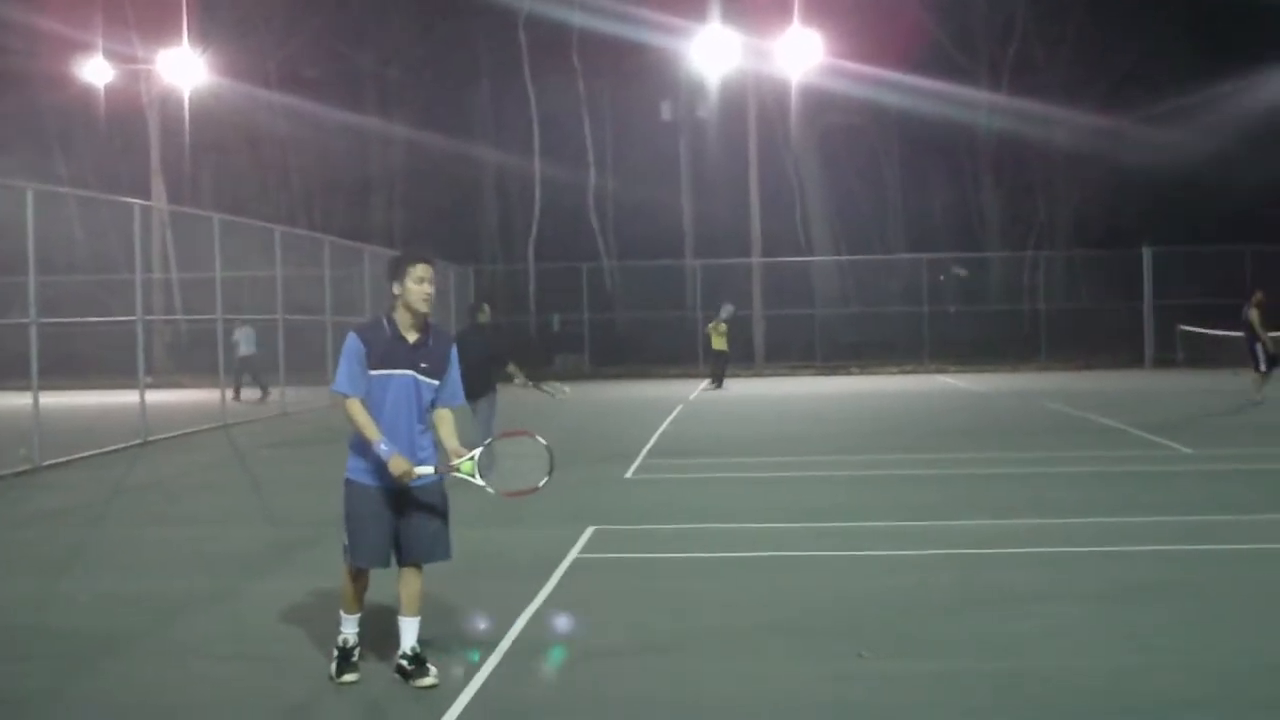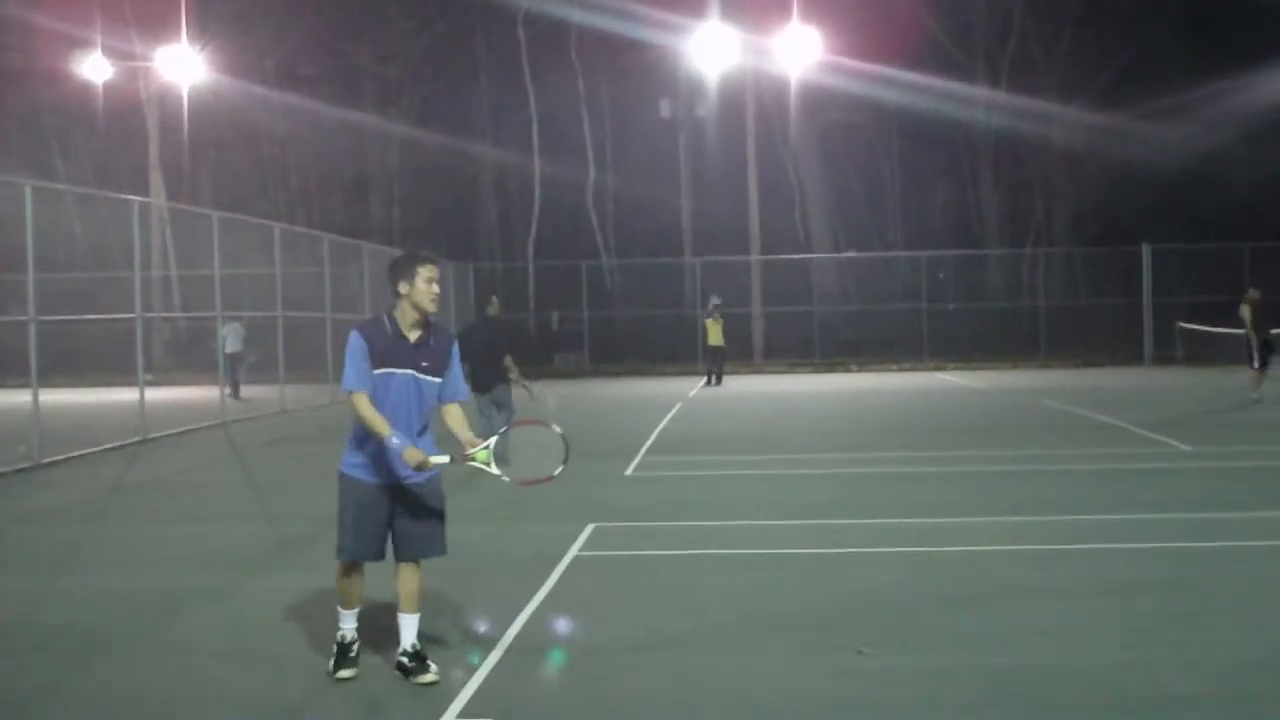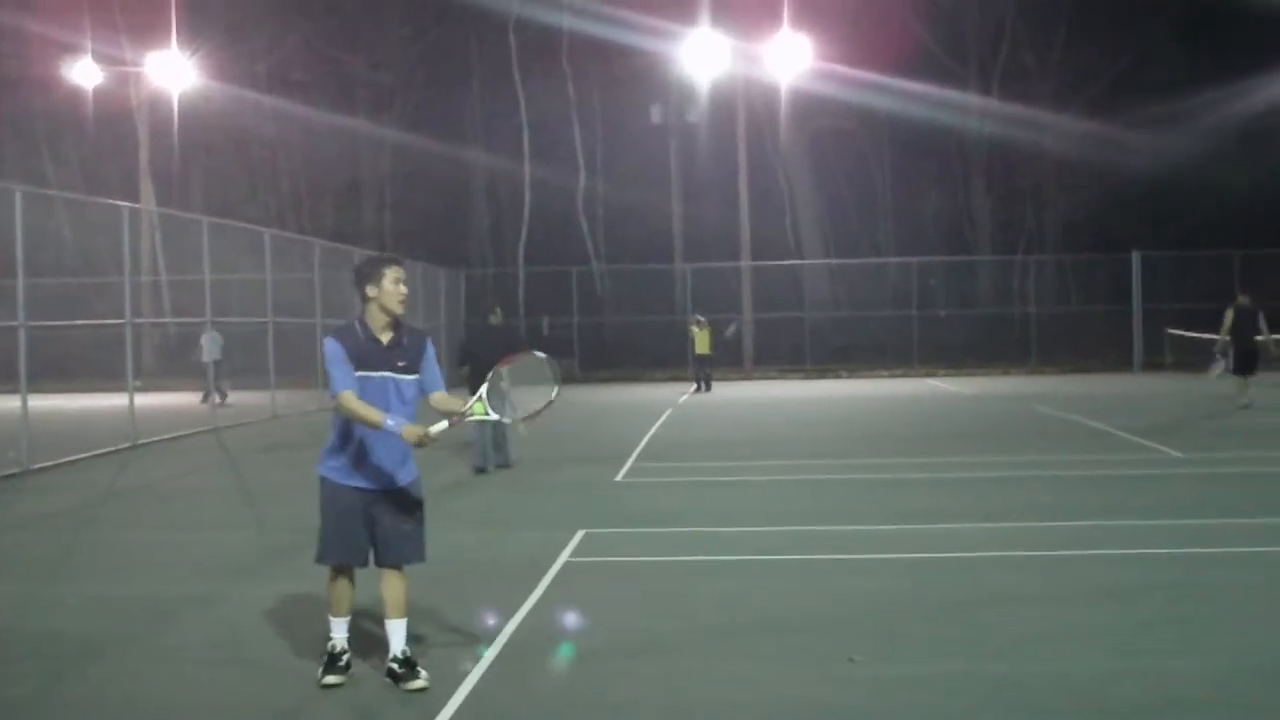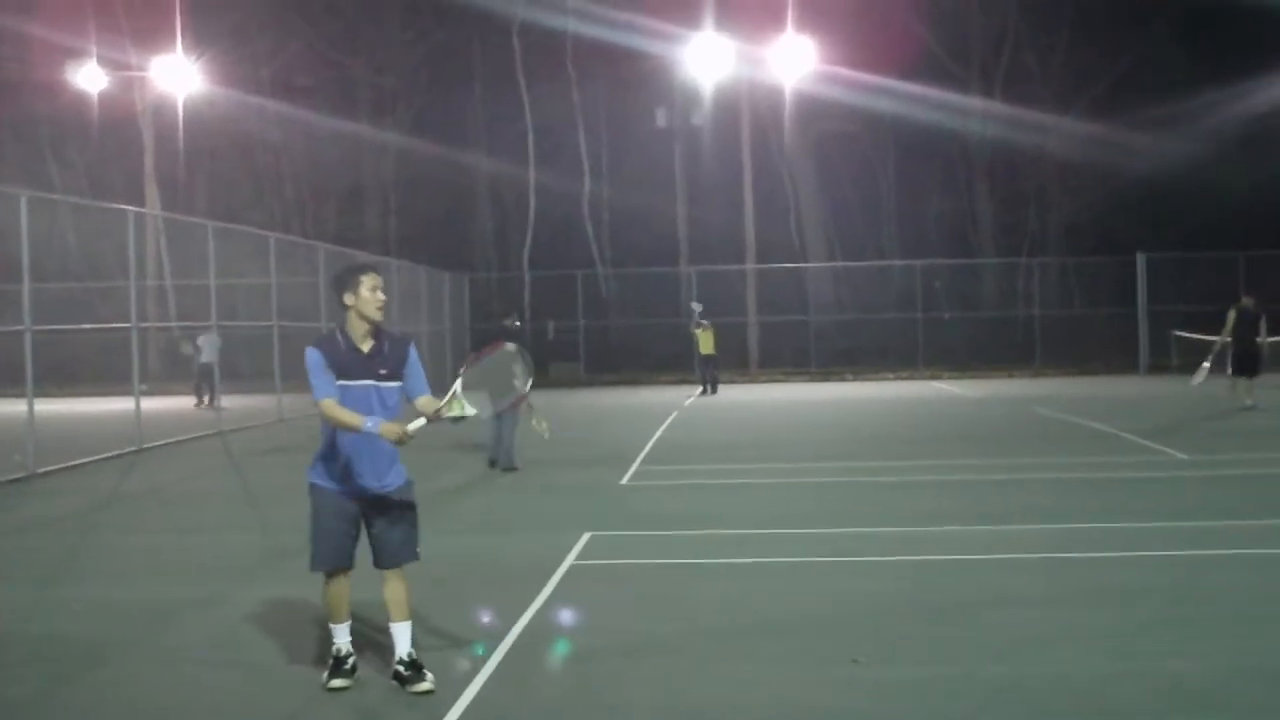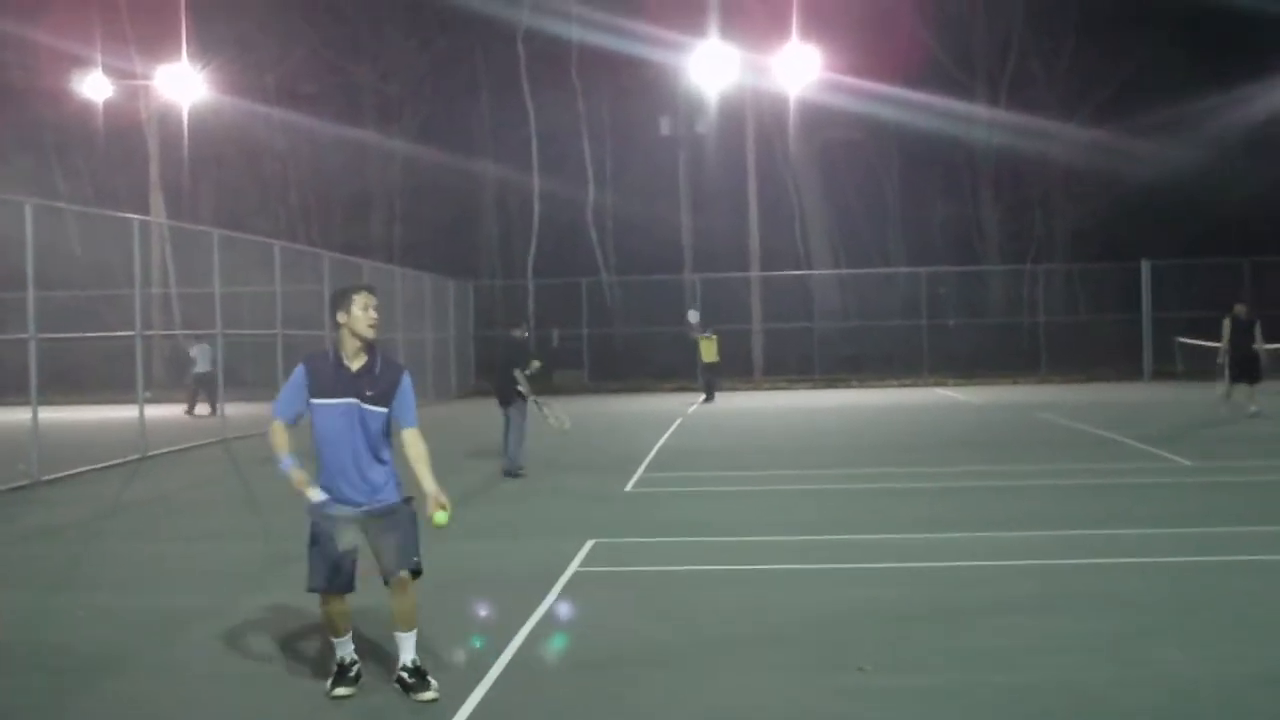
dt=0.3s
person 1, frame 1
left shoulder: (443, 346)
right shoulder: (363, 339)
left elbow: (442, 407)
right elbow: (351, 402)
left wrist: (452, 446)
right wrist: (387, 452)
left hip: (421, 475)
right hip: (369, 473)
left knee: (413, 562)
right knee: (360, 563)
left ankle: (408, 651)
right ankle: (347, 641)
person 1, frame 2
left shoulder: (445, 344)
right shoulder: (365, 337)
left elbow: (449, 403)
right elbow: (359, 401)
left wrist: (468, 437)
right wrist: (399, 445)
left hip: (418, 474)
right hip: (365, 471)
left knee: (411, 558)
right knee: (354, 559)
left ankle: (408, 648)
right ankle: (347, 638)
person 1, frame 3
left shoulder: (418, 343)
right shoulder: (339, 342)
left elbow: (436, 395)
right elbow: (348, 403)
left wrist: (464, 407)
right wrist: (398, 425)
left hip: (397, 477)
right hip: (345, 475)
left knee: (394, 564)
right knee: (341, 565)
left ankle: (398, 655)
right ankle: (338, 647)
person 1, frame 4
left shoulder: (401, 350)
right shoulder: (321, 352)
left elbow: (423, 400)
right elbow: (330, 409)
right wrist: (376, 427)
left hip: (389, 482)
right hip: (335, 482)
left knee: (395, 567)
right knee: (335, 569)
left ankle: (404, 657)
right ankle: (342, 651)
person 1, frame 5
left shoulder: (394, 375)
right shoulder: (310, 370)
left elbow: (409, 435)
right elbow: (278, 424)
left wrist: (430, 487)
right wrist: (289, 466)
left hip: (386, 498)
right hip: (331, 503)
left knee: (401, 577)
right knee: (331, 591)
left ankle: (408, 664)
right ankle: (346, 661)
person 2, frame 1
left shoulder: (462, 337)
right shoulder: (488, 335)
left elbow: (458, 363)
right elbow: (504, 360)
right wrist: (519, 375)
left hip: (468, 387)
right hip: (485, 387)
left knee: (482, 426)
right knee: (484, 428)
person 2, frame 2
left shoulder: (471, 329)
right shoulder: (494, 326)
left elbow: (465, 356)
right elbow: (503, 352)
right wrist: (515, 372)
left hip: (478, 382)
right hip: (497, 379)
left knee: (487, 417)
right knee: (506, 412)
person 2, frame 3
left shoulder: (473, 337)
right shoulder: (503, 335)
left elbow: (463, 362)
right elbow: (504, 360)
left hip: (477, 385)
left knee: (480, 425)
right knee: (499, 423)
left ankle: (480, 462)
right ankle: (501, 459)
person 2, frame 4
left shoulder: (494, 337)
right shoulder: (514, 335)
left knee: (497, 421)
right knee: (509, 423)
left ankle: (494, 456)
right ankle: (506, 461)
person 2, frame 5
left shoulder: (506, 344)
right shoulder: (519, 344)
right elbow: (515, 367)
left wrist: (530, 368)
left hip: (502, 391)
right hip: (514, 392)
left knee: (510, 428)
right knee: (517, 430)
left ankle: (511, 463)
right ankle: (511, 466)
